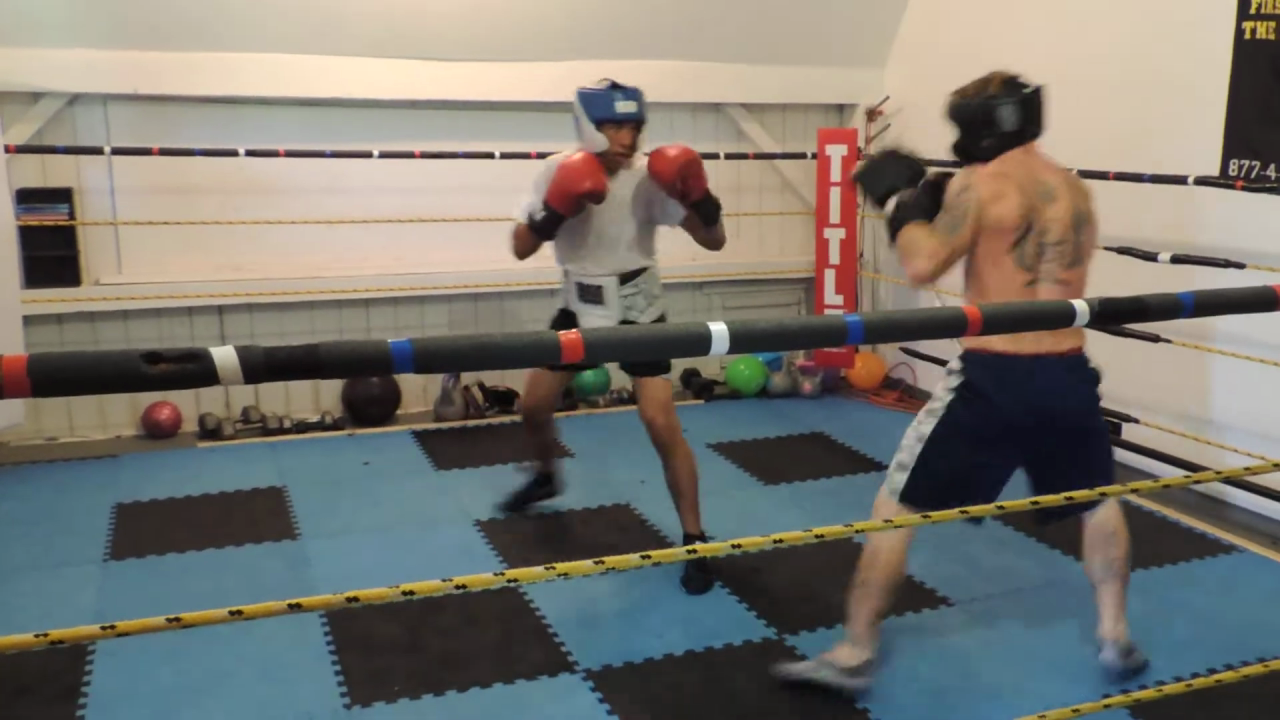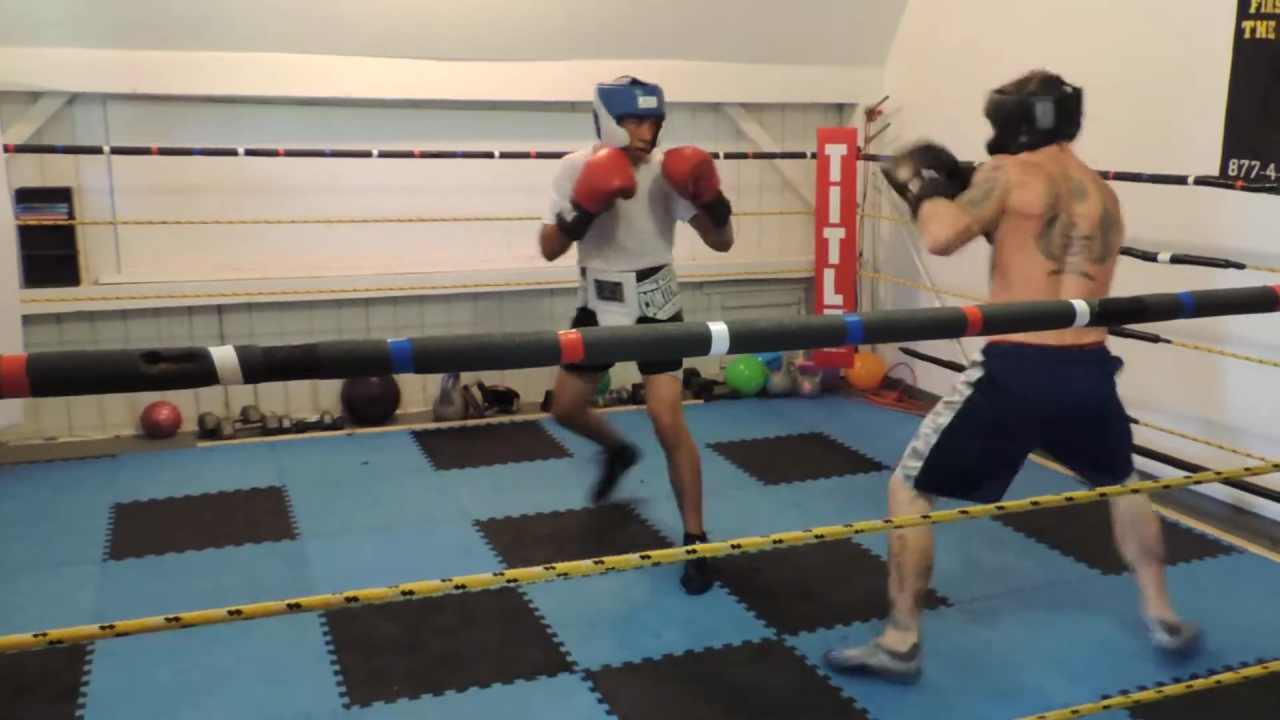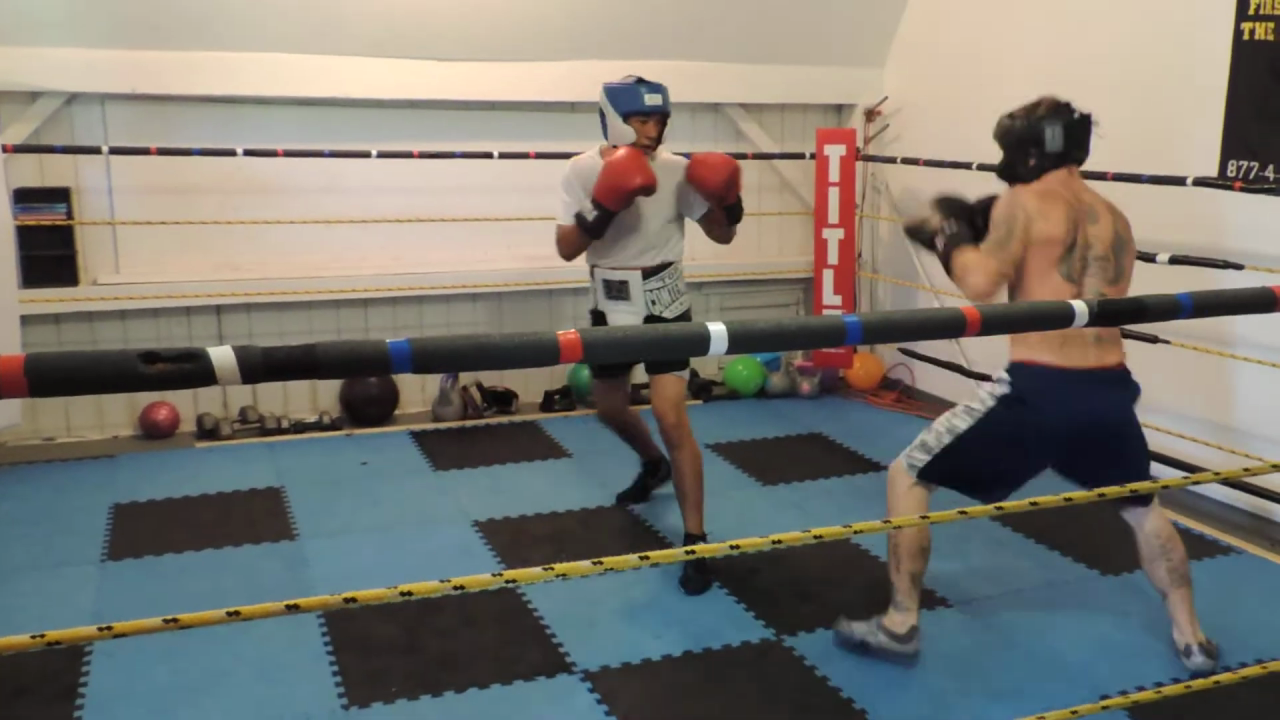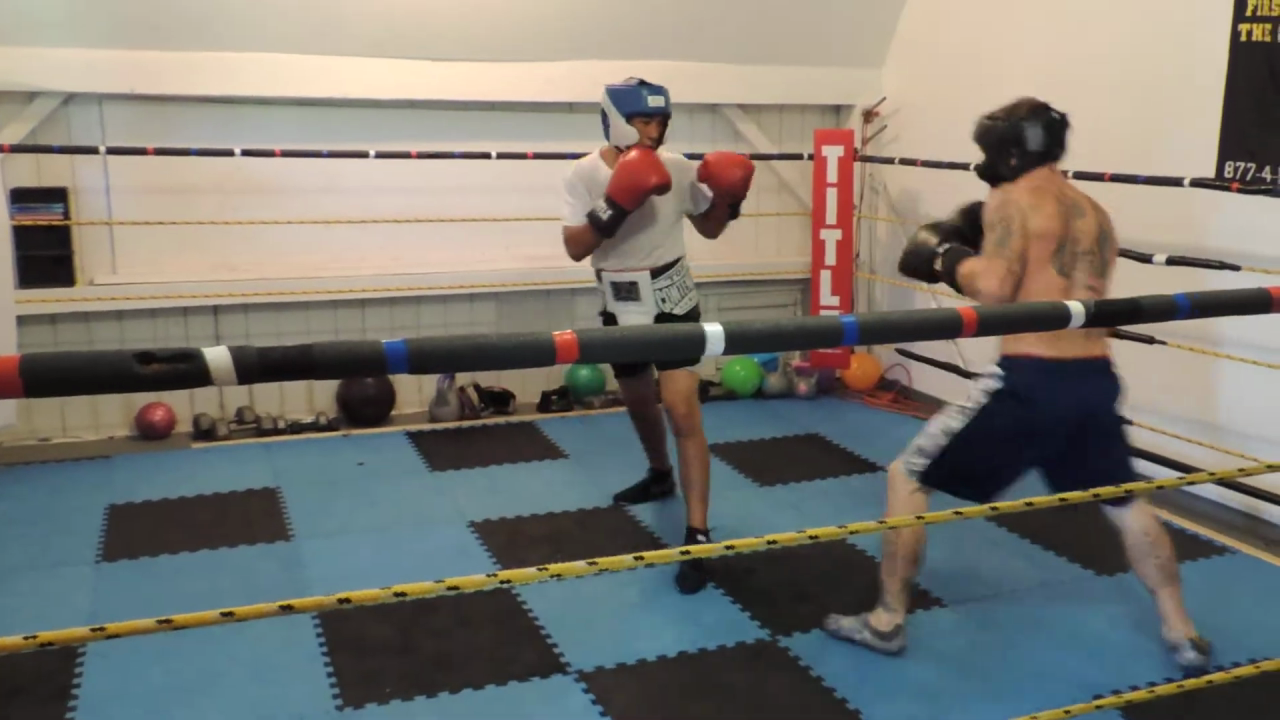
dt=0.1s
person 1, frame 1
left shoulder: (977, 184)
right shoulder: (1076, 192)
left elbow: (921, 266)
left wrist: (901, 202)
left hip: (992, 379)
right hip: (1067, 375)
left knee: (895, 509)
right knee: (1099, 499)
left ankle: (853, 655)
right ankle: (1115, 639)
person 1, frame 2
left shoulder: (1007, 173)
right shoulder: (1105, 196)
left elbow: (944, 236)
left wrist: (919, 182)
left hip: (1015, 370)
right hip: (1088, 371)
left knee: (908, 490)
right knee: (1124, 490)
left ankle: (901, 641)
right ankle: (1164, 618)
person 1, frame 3
left shoulder: (1023, 202)
right shoulder: (1115, 221)
left elbow: (980, 284)
left wrist: (948, 236)
left hip: (1037, 389)
right hip: (1107, 391)
left knee: (906, 476)
right knee: (1144, 510)
left ankle: (902, 622)
right ankle: (1190, 638)
person 1, frame 4
left shoulder: (1013, 199)
right shoulder: (1094, 214)
left elbow: (993, 286)
left wrist: (946, 256)
right wrist: (979, 242)
left hip: (1028, 382)
right hip: (1091, 383)
left knee: (906, 478)
right knee: (1126, 506)
left ankle: (888, 619)
right ankle: (1181, 633)
person 2, frame 1
left shoulder: (652, 178)
right shoulder: (555, 172)
left elbow: (713, 241)
right elbow: (522, 248)
left wrist: (697, 197)
right wrist: (554, 206)
left hip: (636, 310)
right hip: (578, 307)
left knee: (662, 425)
right knee: (534, 405)
left ankle: (695, 540)
right ankle: (545, 476)
person 2, frame 2
left shoulder: (669, 174)
right shoulder: (574, 170)
left elbow: (721, 242)
right elbow: (549, 248)
left wrist: (710, 198)
right wrist: (583, 206)
left hip: (654, 306)
right hip: (597, 304)
left knee: (667, 423)
right knee: (566, 408)
left ankle: (694, 541)
right ankle: (617, 450)
person 2, frame 3
left shoulder: (677, 171)
right shoulder: (582, 171)
left elbow: (723, 235)
right elbow: (566, 248)
left wrist: (728, 198)
right wrist: (603, 205)
left hip: (663, 304)
right hip: (608, 304)
left knee: (672, 420)
right knee: (611, 410)
left ankle: (695, 541)
right ankle: (654, 465)
person 2, frame 4
left shoulder: (676, 169)
right shoulder: (583, 174)
left elbow: (710, 228)
right elbow: (576, 248)
left wrist: (727, 199)
right wrist: (616, 202)
left hip: (671, 300)
right hip: (619, 305)
left knee: (682, 414)
right knee: (640, 403)
left ankle: (698, 535)
right ankle: (659, 474)
